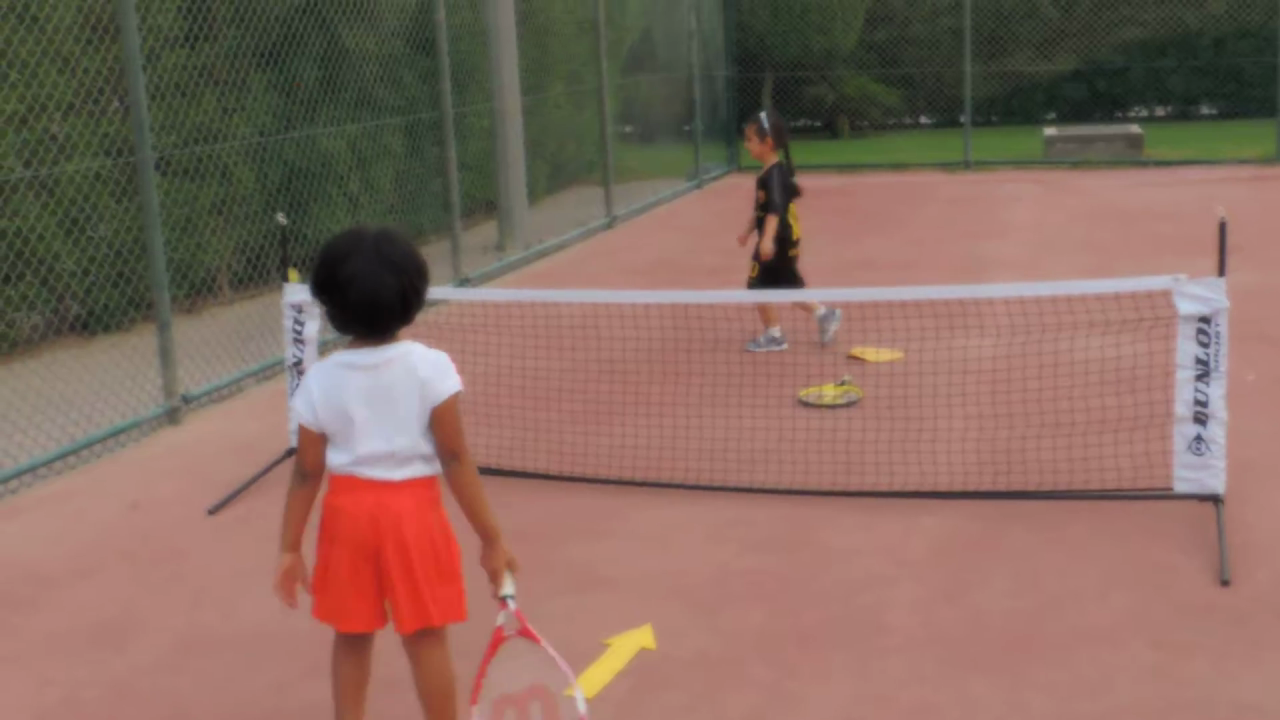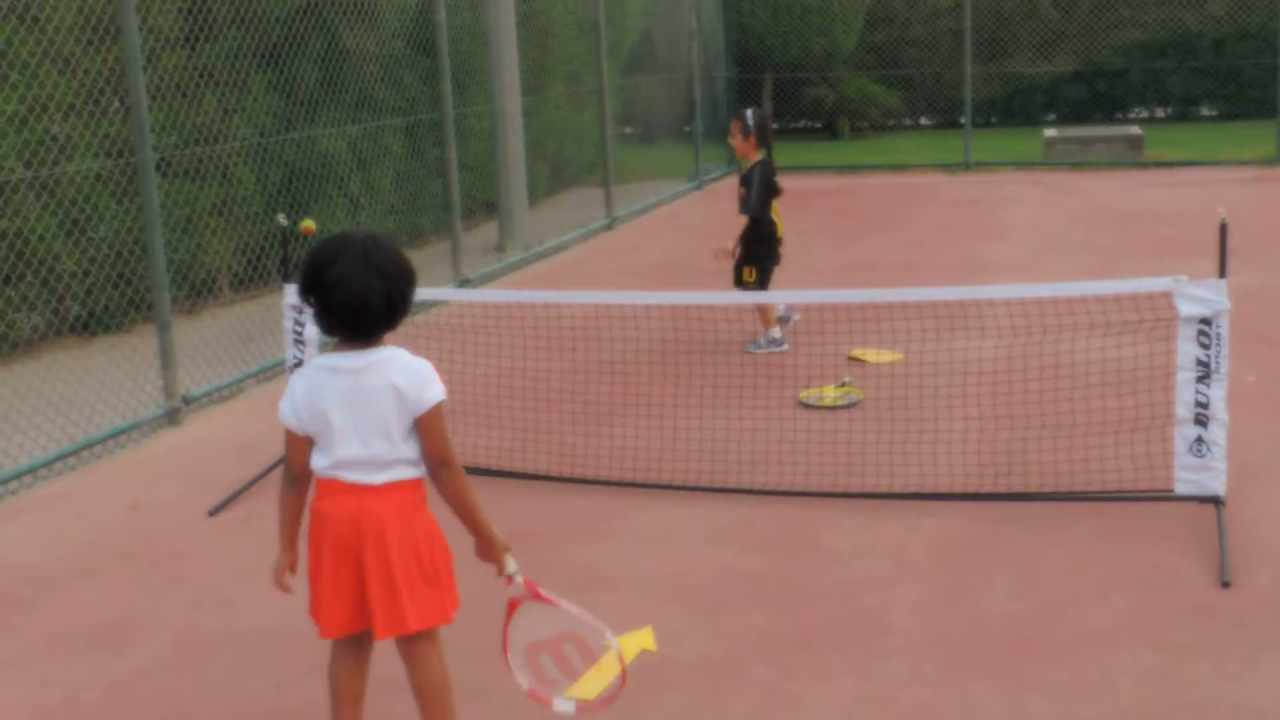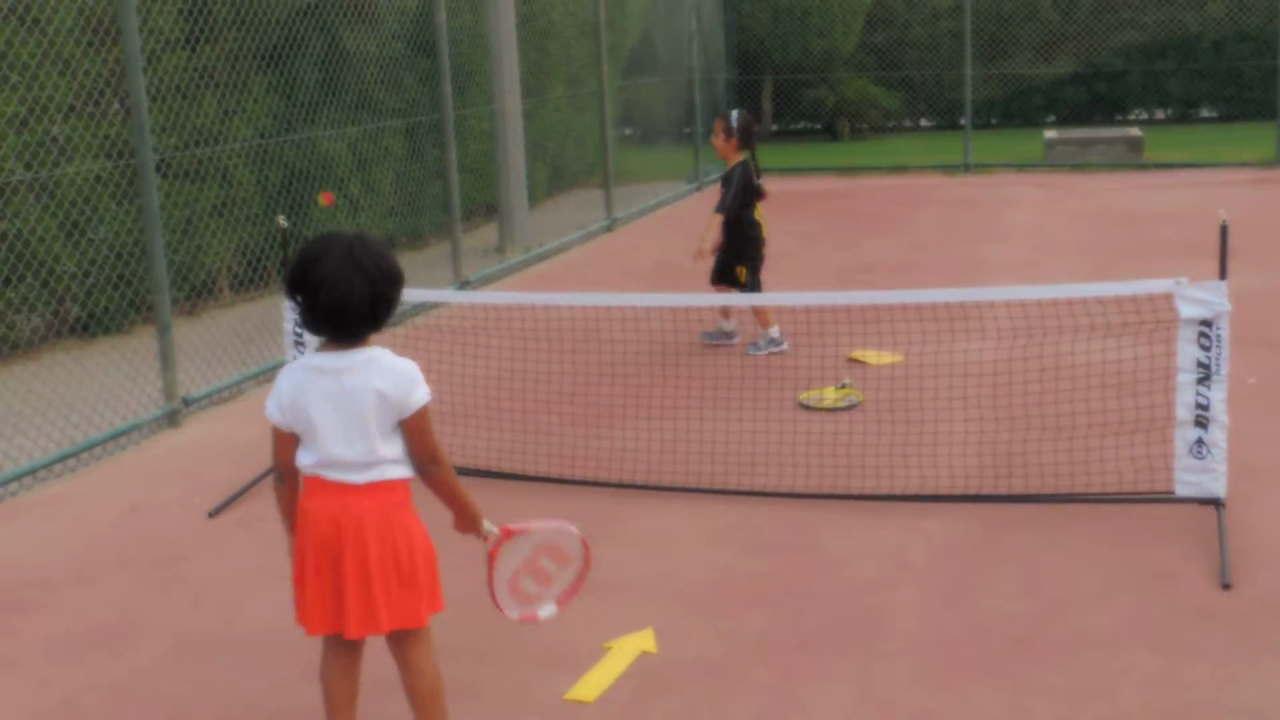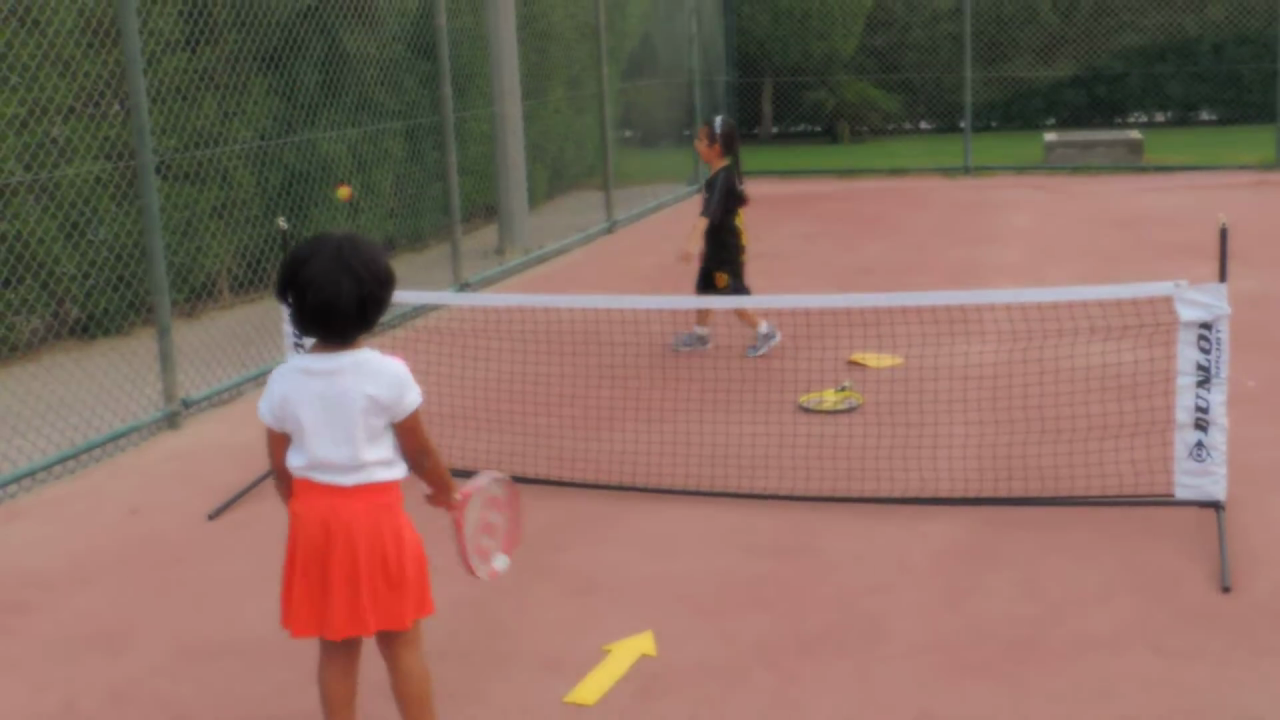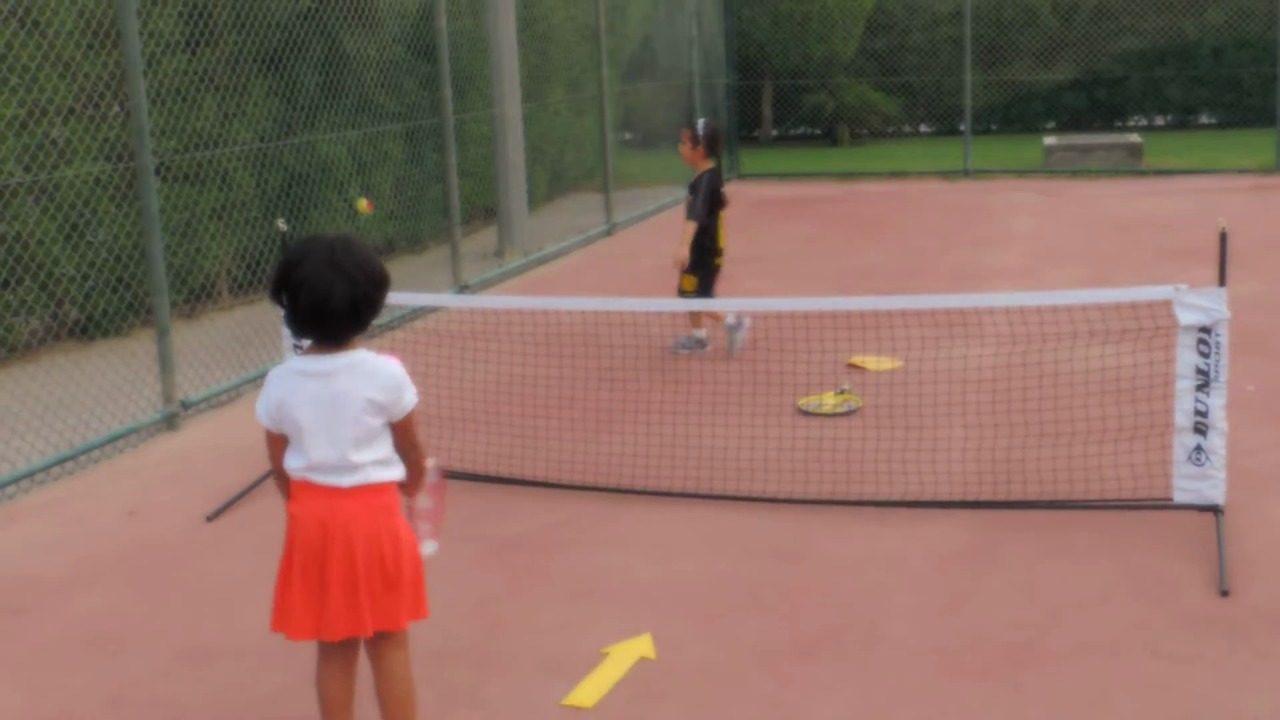
dt=0.1s
person 1, frame 1
left shoulder: (320, 380)
right shoulder: (430, 367)
left elbow: (305, 474)
right elbow: (455, 459)
left wrist: (289, 549)
right wrist: (490, 537)
left hip: (350, 513)
right hip: (413, 512)
left knee: (351, 639)
right knee: (427, 639)
person 1, frame 2
left shoulder: (305, 382)
right shoulder: (413, 374)
left elbow: (295, 475)
right elbow: (441, 464)
left wrist: (286, 545)
right wrist: (484, 533)
left hip: (336, 517)
right hip: (399, 516)
left knee: (350, 641)
right knee: (420, 642)
person 1, frame 3
left shoulder: (291, 381)
right shoulder: (397, 373)
left elbow: (285, 472)
right elbow: (428, 458)
left wrist: (295, 533)
right wrist: (466, 510)
left hip: (321, 517)
right hip: (384, 514)
left knee: (340, 642)
right knee: (410, 639)
person 1, frame 4
left shoulder: (283, 382)
right shoulder: (388, 375)
left elbow: (281, 469)
right elbow: (419, 453)
right wrist: (446, 490)
left hip: (314, 519)
right hip: (376, 517)
left knee: (336, 644)
right knee: (400, 641)
person 1, frame 5
left shoulder: (279, 384)
right shoulder: (385, 374)
left elbow: (280, 469)
right elbow: (410, 452)
right wrist: (416, 483)
left hip: (311, 520)
right hip: (374, 518)
left knee: (333, 647)
right knee: (388, 645)
person 2, frame 1
left shoulder: (774, 175)
right shoulder: (770, 172)
left elbow: (775, 210)
left wrist: (767, 238)
right wrist: (748, 230)
left hip: (778, 241)
right hip: (785, 241)
left knee: (757, 288)
right knee: (792, 286)
left ankle: (773, 336)
right ankle: (825, 315)
person 2, frame 2
left shoulder: (757, 172)
right shoulder: (757, 169)
left elbow: (748, 209)
left wrist: (735, 240)
right wrist: (739, 242)
left hip: (761, 240)
right hip: (763, 240)
left knee: (754, 289)
right knee: (749, 285)
left ankle: (774, 337)
right ankle: (781, 313)
person 2, frame 3
left shoulder: (739, 173)
right shoulder: (739, 169)
left elbow: (722, 209)
left wrist: (707, 239)
right wrist: (721, 238)
left hip: (746, 242)
right hip: (736, 239)
left knee: (749, 290)
right knee: (720, 281)
left ankle: (774, 337)
right ankle: (727, 329)
person 2, frame 4
left shoulder: (722, 179)
right shoulder: (723, 175)
left elbow: (708, 214)
left wrist: (694, 242)
right wrist: (703, 242)
left hip: (725, 247)
right hip: (717, 245)
left knee: (732, 294)
right knee: (704, 289)
left ankle: (765, 332)
right ankle: (700, 334)
person 2, frame 5
left shoulder: (704, 181)
right shoulder: (708, 177)
left elbow: (694, 216)
left wrist: (683, 247)
right wrist: (687, 247)
left hip: (704, 250)
right hip: (707, 247)
left knee: (693, 296)
right knee: (694, 295)
left ankle: (733, 321)
right ankle: (698, 336)
